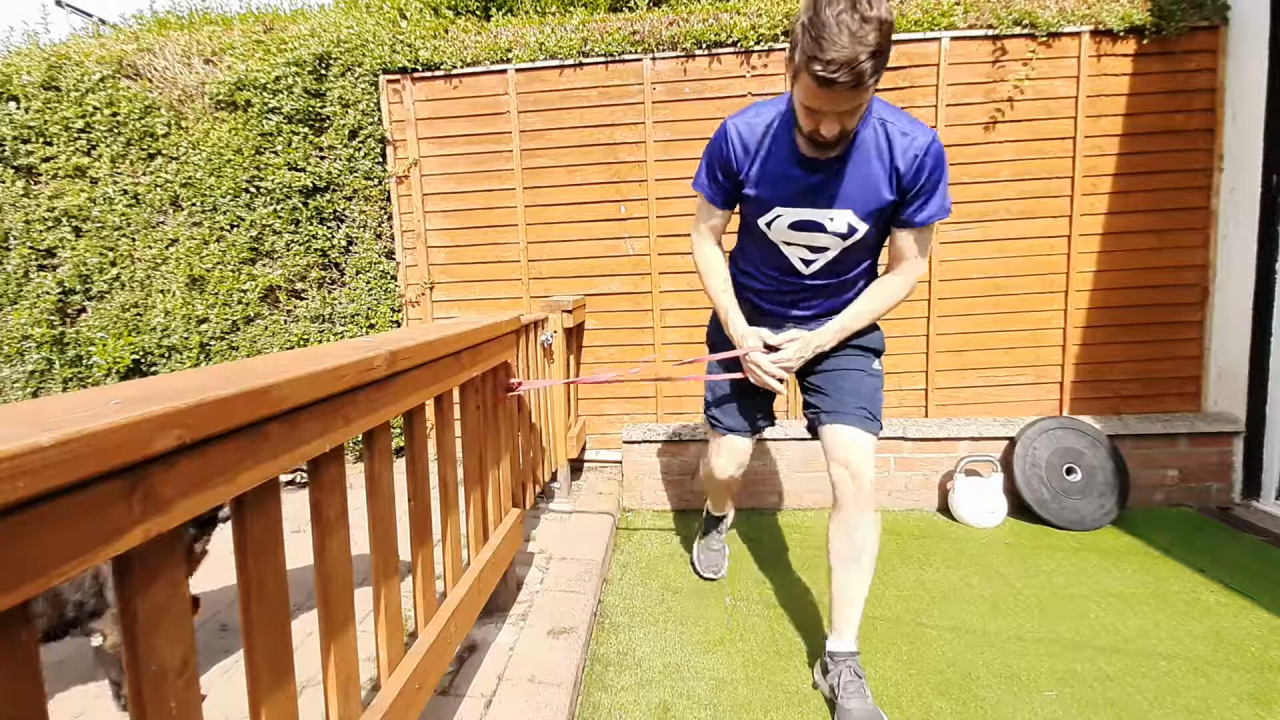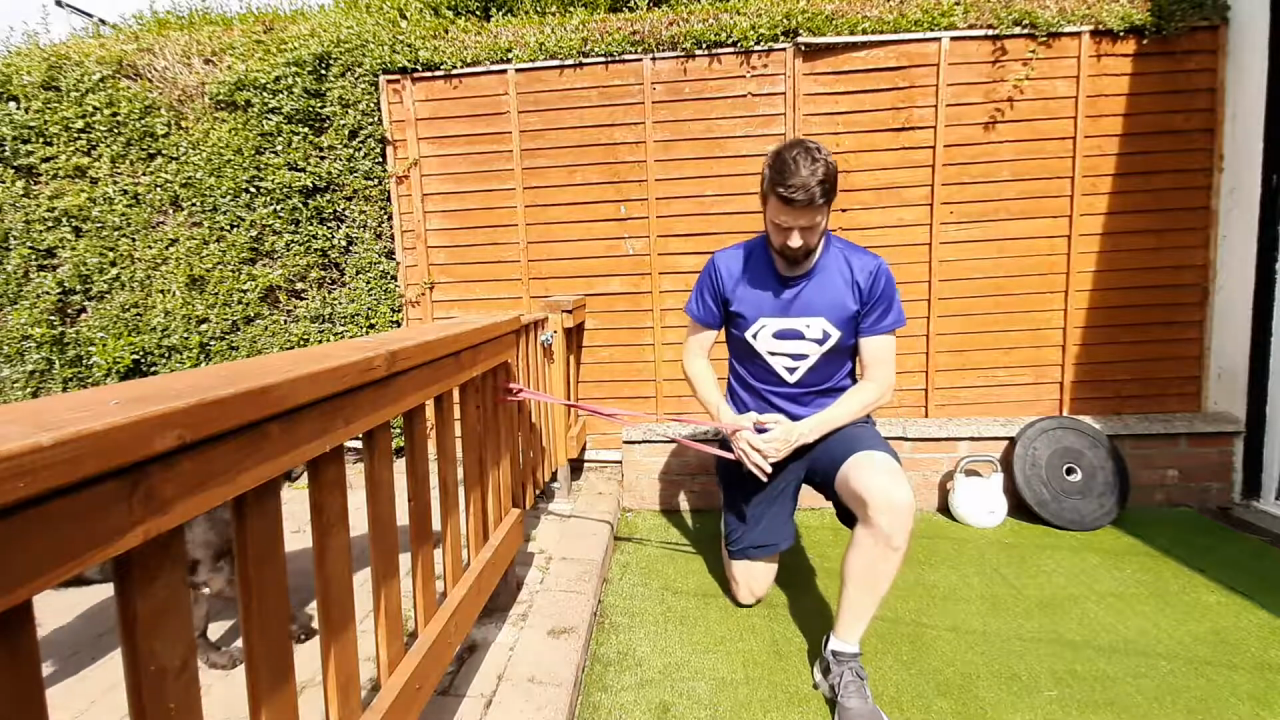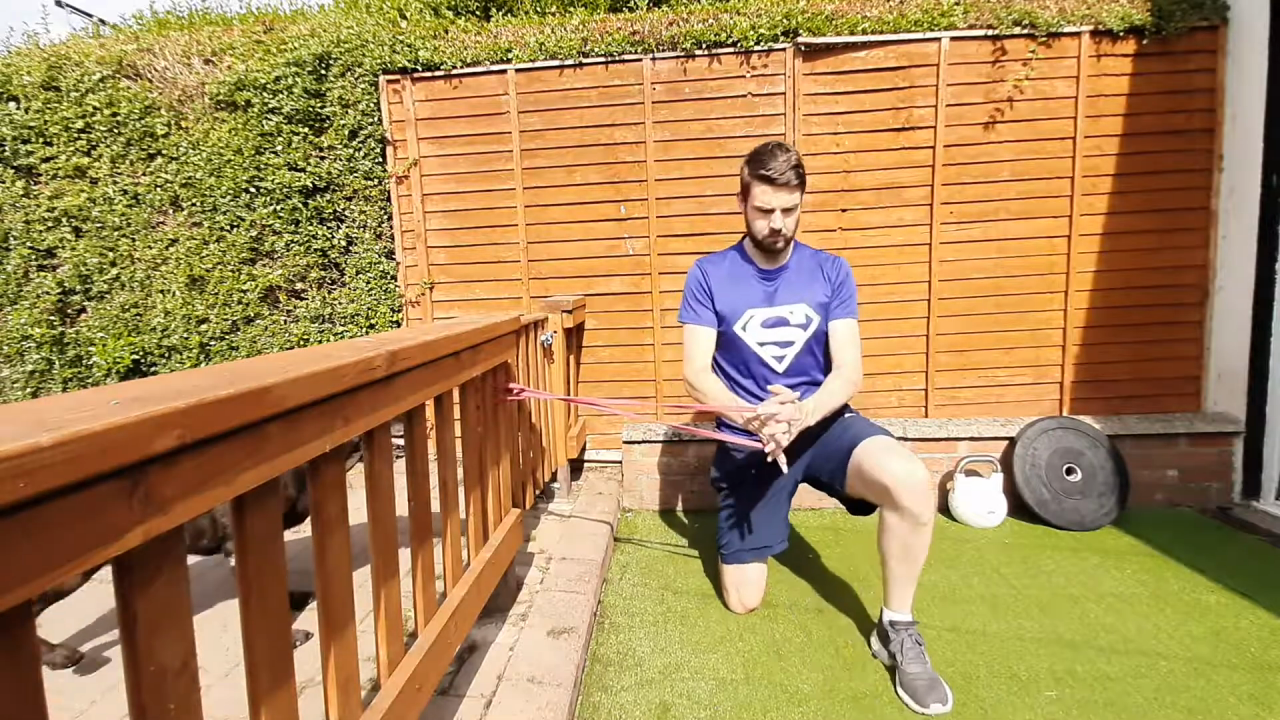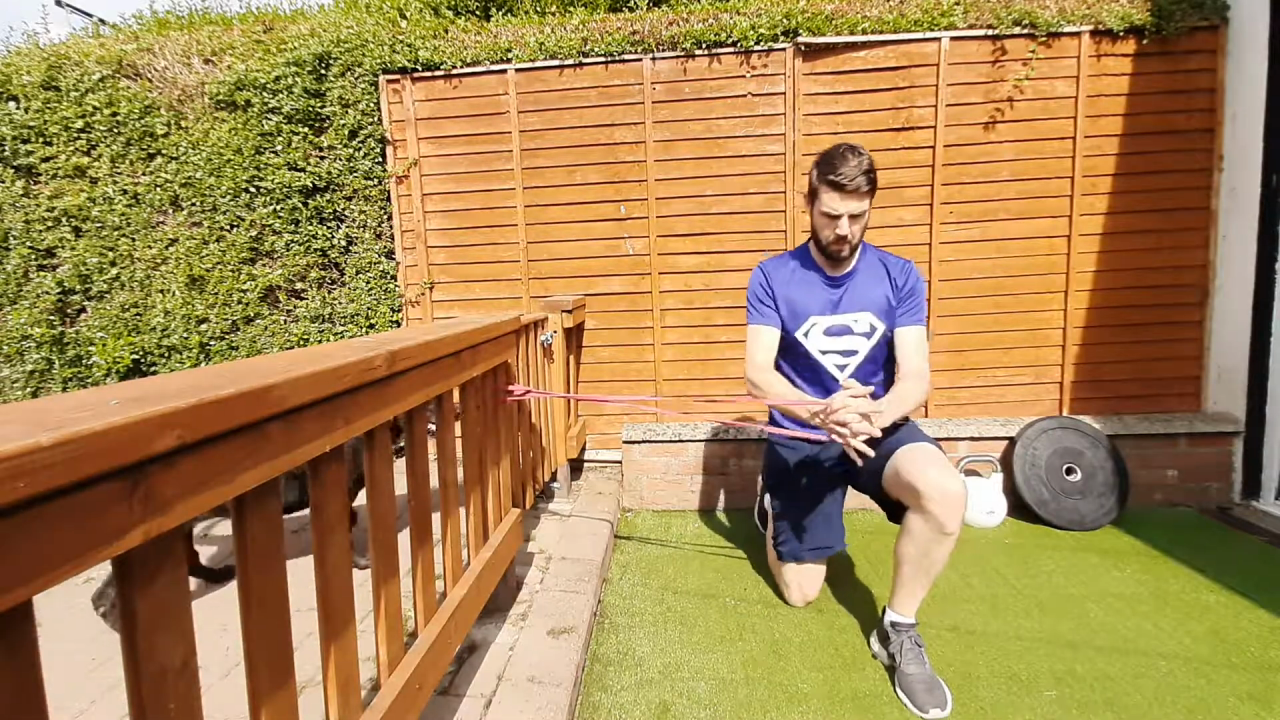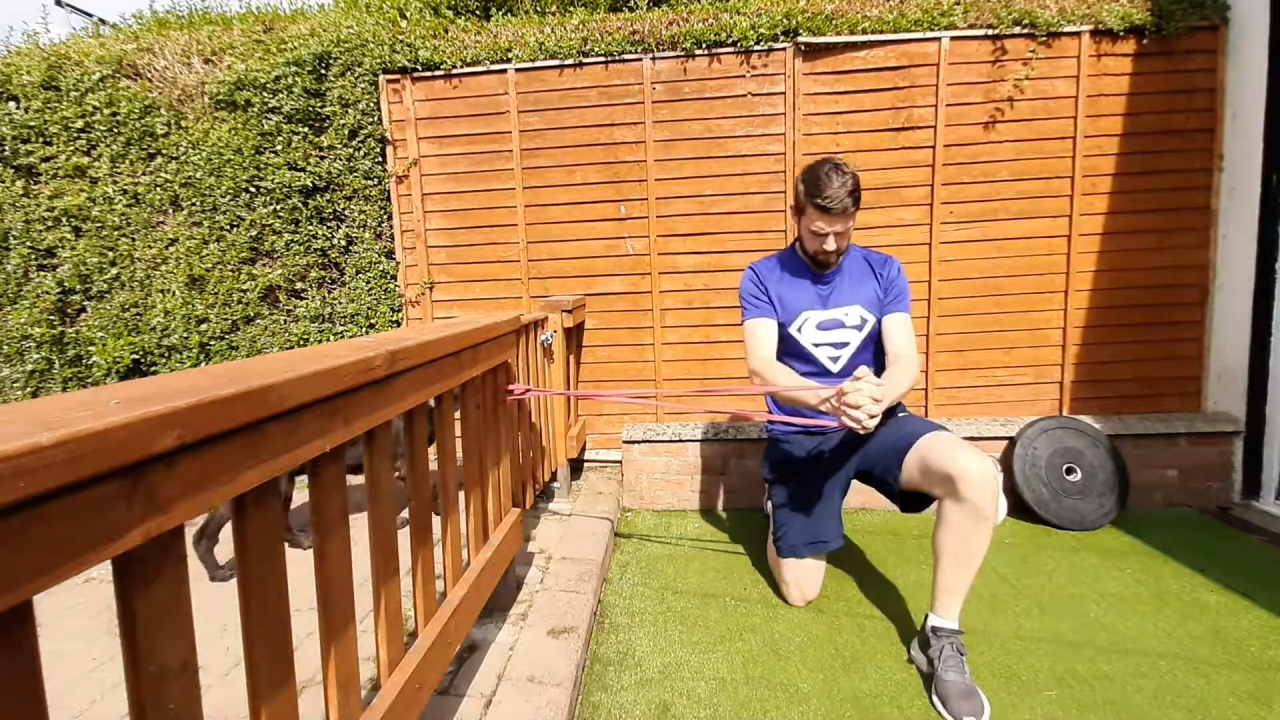
dt=0.7s
person 1, frame 1
left shoulder: (913, 151)
right shoulder: (741, 136)
left elbow: (906, 271)
right elbow: (706, 238)
left wrist: (817, 341)
right wrist: (739, 333)
left hip: (843, 328)
right hip: (750, 322)
left knee: (854, 474)
right knee: (723, 464)
left ankle: (840, 657)
right ankle: (716, 521)
person 1, frame 2
left shoulder: (866, 273)
right shoulder: (726, 269)
left elbow: (879, 381)
right elbow: (694, 355)
left wrist: (801, 433)
right wrist: (729, 423)
left hip: (832, 422)
right hip: (755, 431)
left knee: (893, 501)
right knee: (748, 589)
left ankle: (841, 659)
right ankle: (738, 524)
person 1, frame 3
left shoulder: (830, 272)
right shoulder: (709, 275)
left elbow: (848, 370)
right elbow: (696, 372)
left wrist: (800, 415)
right wrist: (752, 418)
left hip: (823, 422)
right hip: (746, 439)
left knee: (912, 482)
right knee: (742, 599)
left ankle: (897, 628)
right ankle: (741, 524)
person 1, frame 4
left shoulder: (900, 277)
right shoulder: (773, 276)
left elbow: (915, 377)
right elbow: (758, 373)
left wrist: (874, 416)
right wrist: (821, 413)
left hip: (877, 424)
right hip: (798, 437)
left knee: (945, 491)
right knee: (800, 593)
left ankle: (898, 630)
right ankle: (773, 506)
person 1, frame 5
left shoulder: (883, 271)
right shoulder: (763, 278)
left elbow: (905, 360)
right elbow: (761, 367)
left wrist: (876, 396)
right wrist: (831, 399)
left hip: (878, 423)
right hip: (798, 437)
left knee: (977, 474)
right knee: (799, 591)
left ankle: (940, 635)
right ankle: (779, 507)
